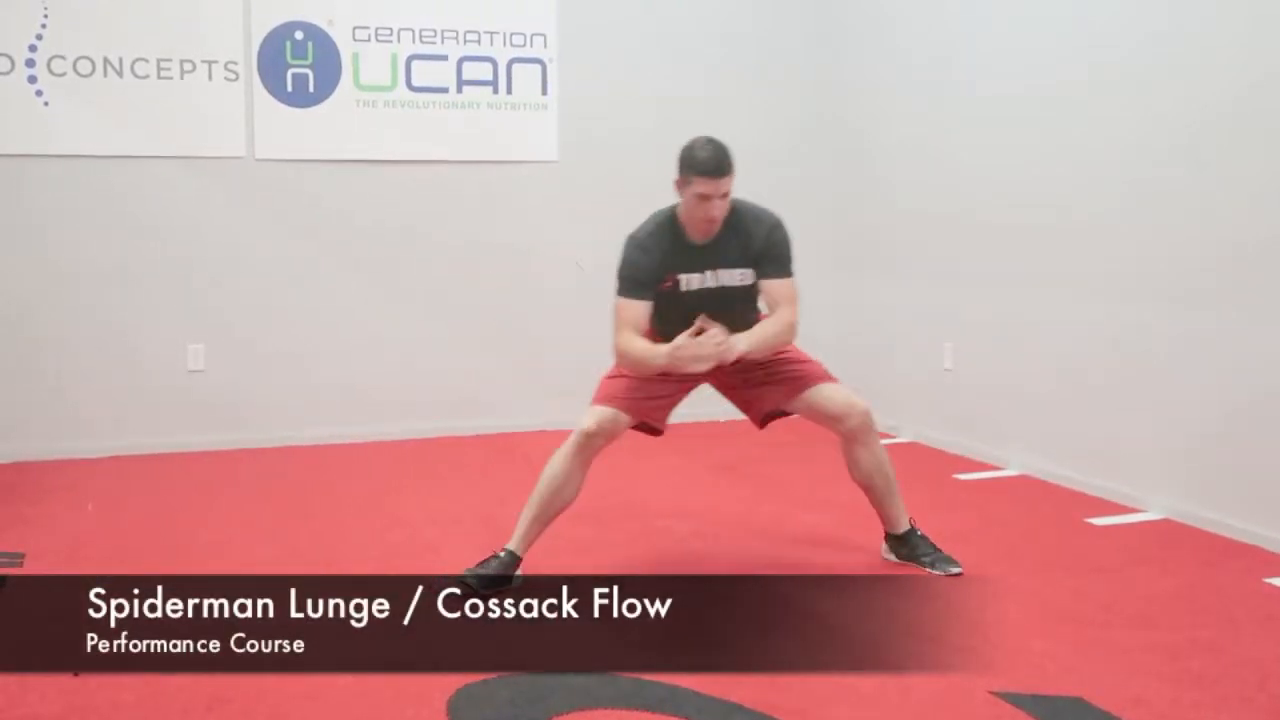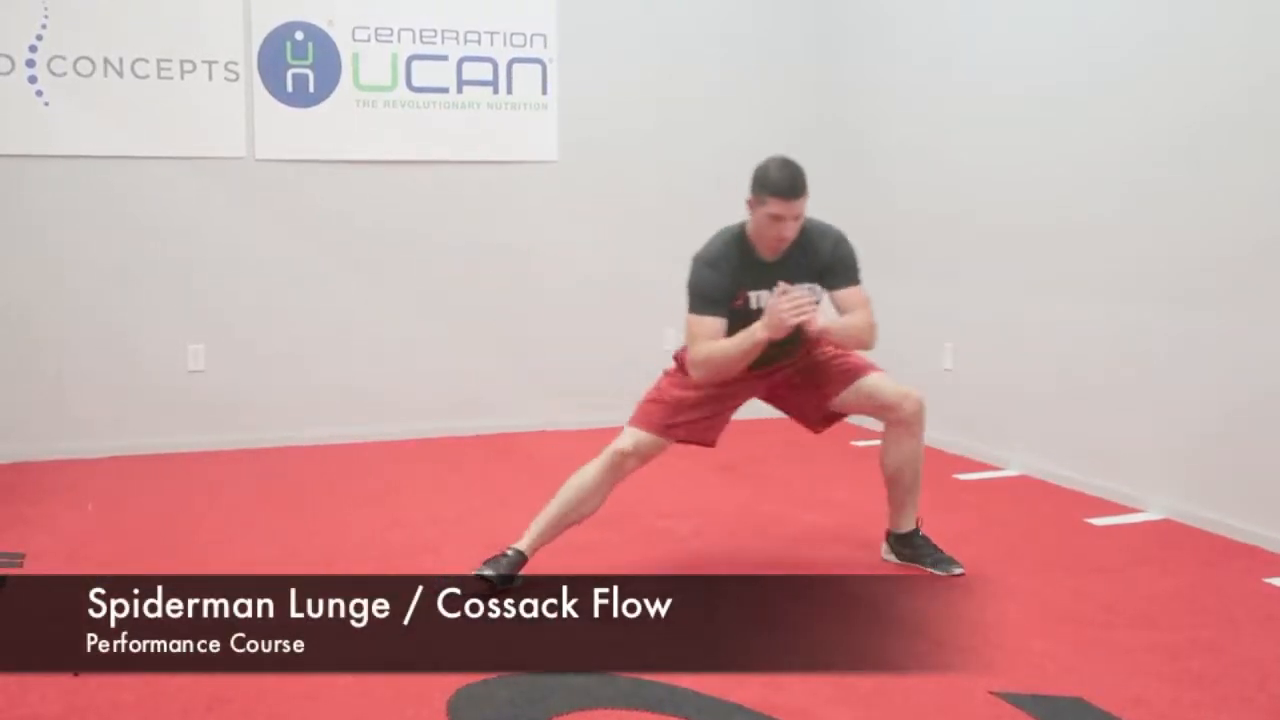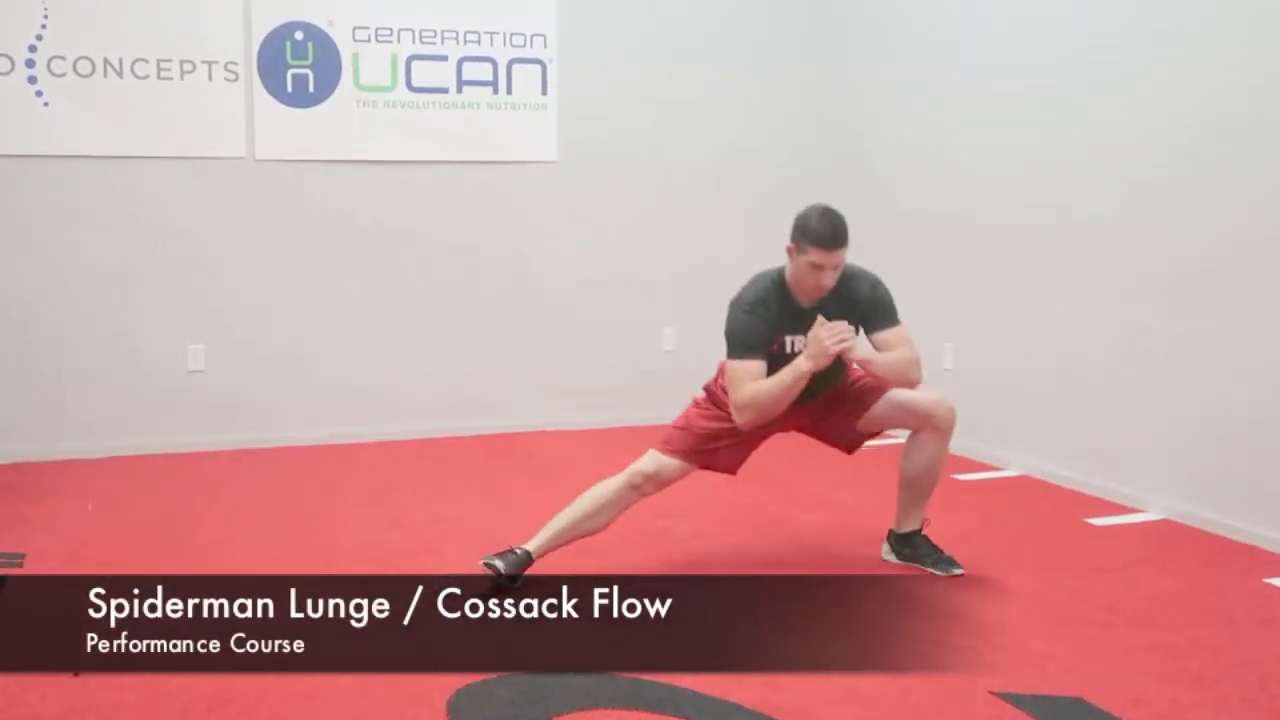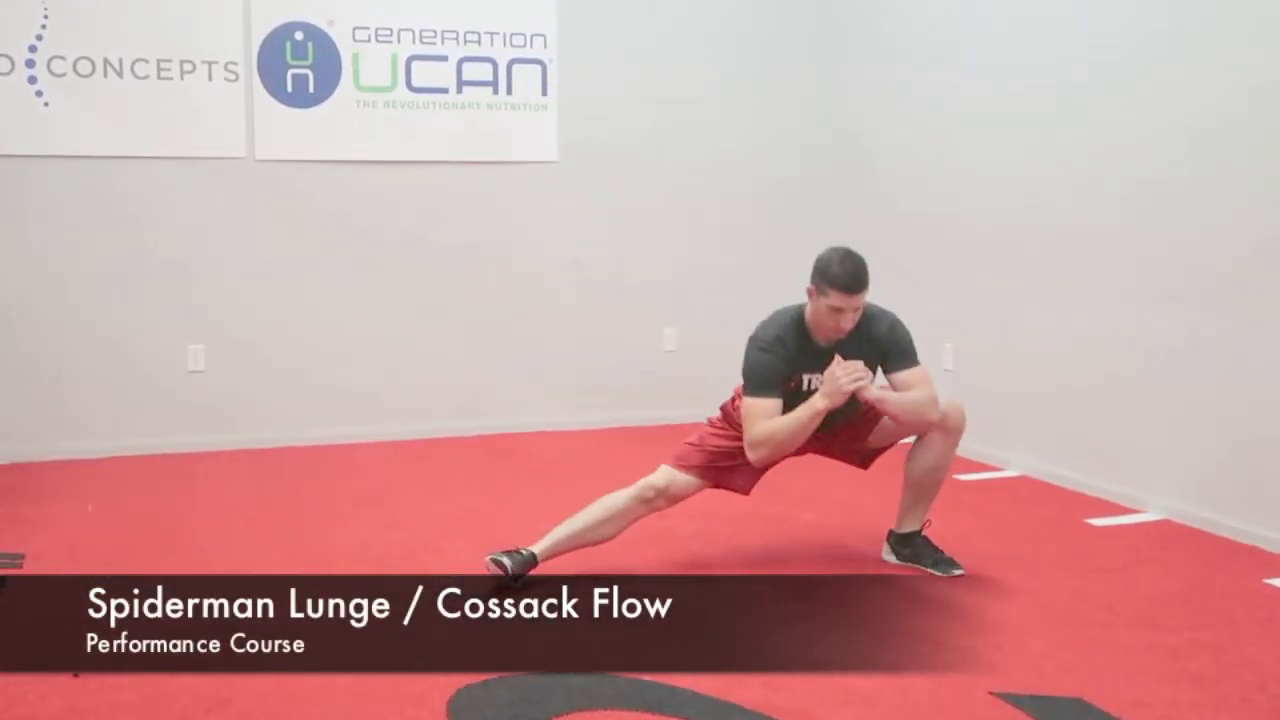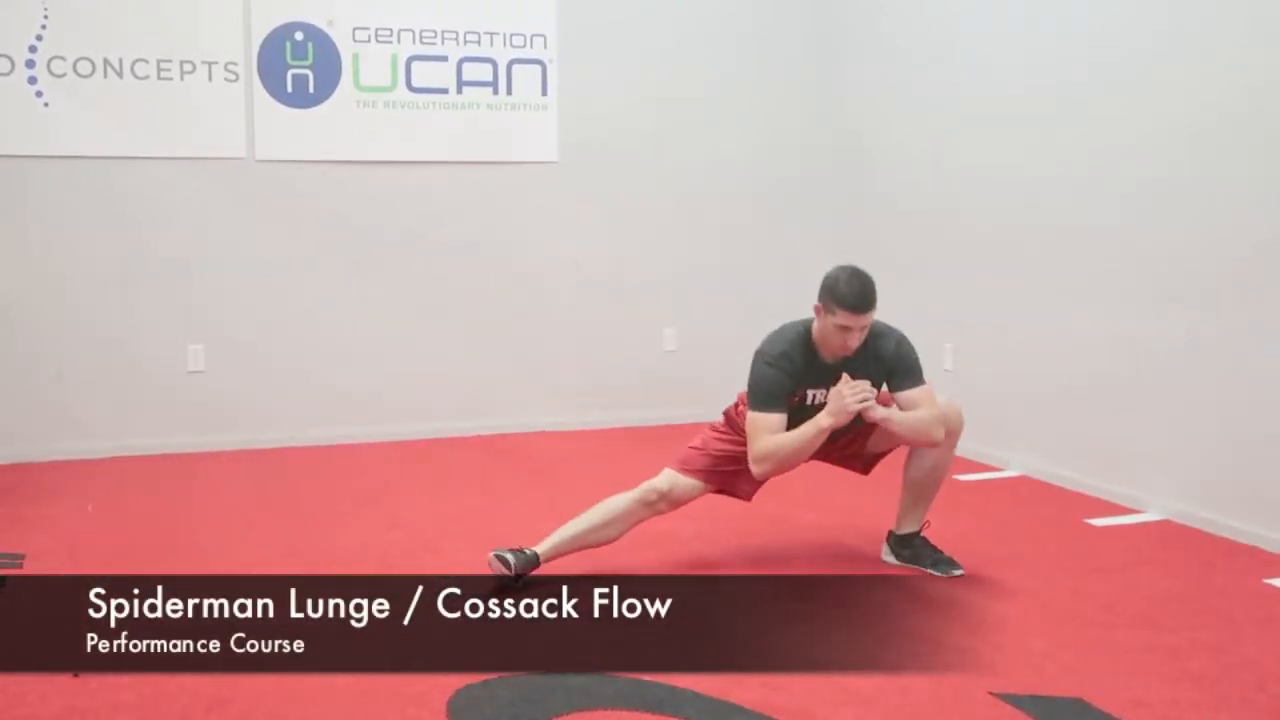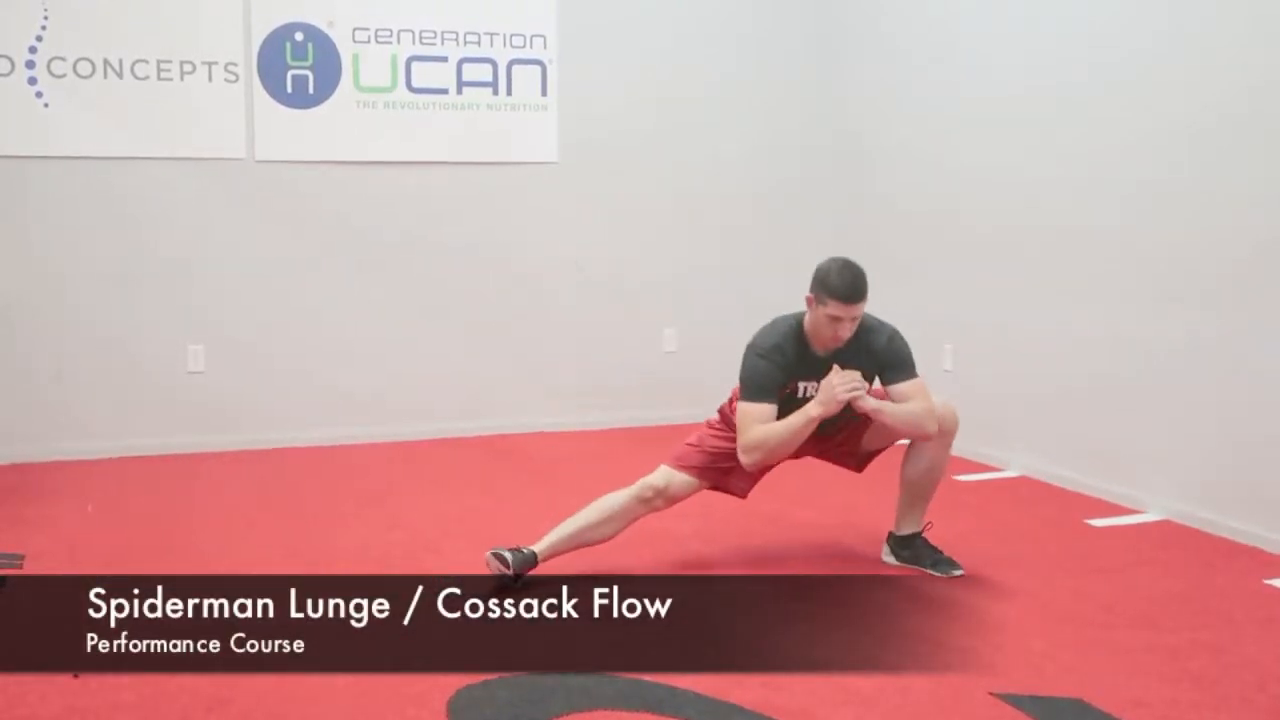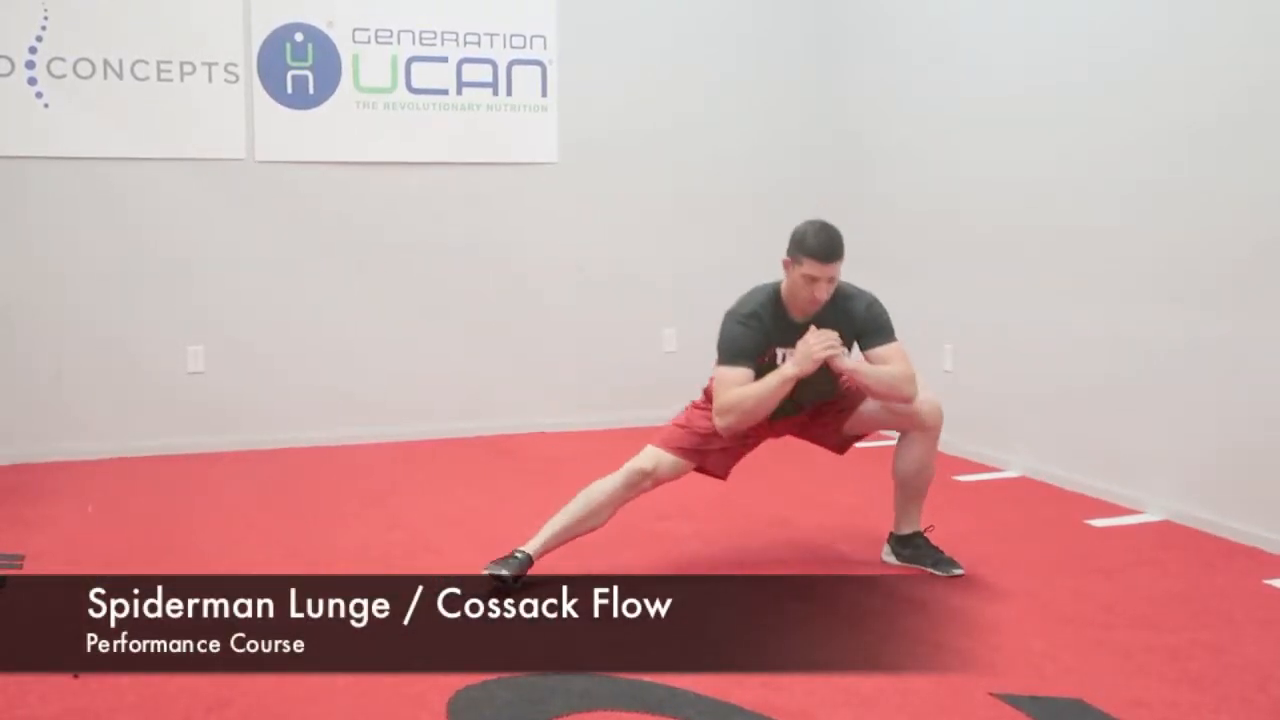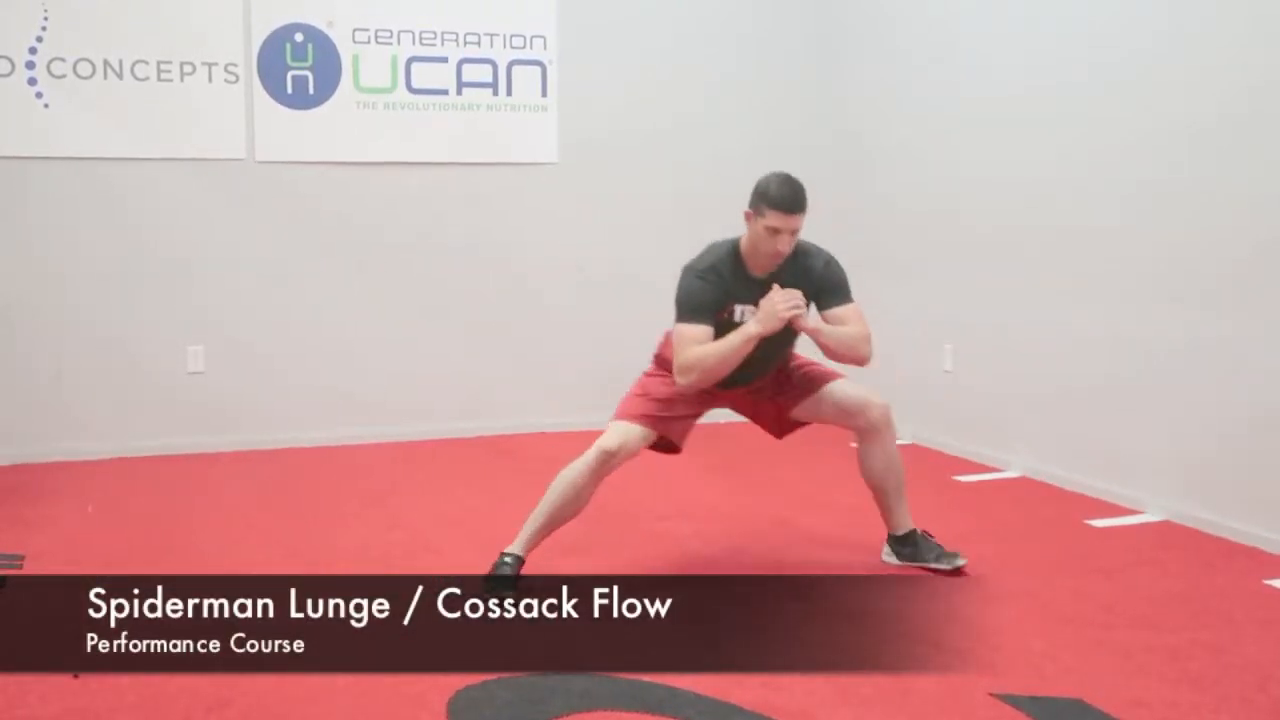
dt=0.2s
person 1, frame 1
left shoulder: (762, 230)
right shoulder: (645, 244)
left elbow: (784, 321)
right elbow: (627, 343)
left wrist: (738, 344)
right wrist: (672, 357)
left hip: (749, 344)
right hip: (664, 349)
left knee: (854, 415)
right knee: (589, 433)
left ankle: (902, 536)
right ankle: (512, 557)
person 1, frame 2
left shoulder: (829, 246)
right shoulder: (715, 261)
left elbow: (863, 331)
right elbow: (700, 365)
left wrist: (817, 322)
right wrist: (766, 328)
left hip: (800, 356)
right hip: (717, 363)
left knee: (906, 406)
right knee: (624, 452)
left ankle: (904, 536)
right ankle: (519, 554)
person 1, frame 3
left shoulder: (864, 290)
right shoulder: (754, 305)
left elbow: (909, 371)
right elbow: (745, 411)
left wrist: (860, 353)
right wrist: (808, 361)
left hip: (830, 391)
right hip: (747, 400)
left knee: (937, 413)
right knee: (644, 475)
left ankle: (905, 538)
right ankle: (524, 554)
person 1, frame 4
left shoulder: (883, 329)
right shoulder: (772, 342)
left elbow: (926, 407)
right elbow: (758, 447)
left wrist: (873, 392)
right wrist: (821, 399)
left hip: (841, 418)
right hip: (762, 424)
left knee: (947, 419)
right knee: (656, 490)
left ankle: (906, 538)
right ankle: (530, 556)
person 1, frame 5
left shoulder: (889, 347)
right shoulder: (778, 355)
left elbow: (932, 430)
right elbow: (762, 462)
left wrist: (878, 411)
right wrist: (827, 418)
left hip: (844, 425)
right hip: (763, 433)
left knee: (949, 419)
right knee: (659, 493)
left ankle: (905, 538)
right ankle: (532, 556)
person 1, frame 6
left shoulder: (881, 341)
right shoulder: (770, 348)
left elbow: (925, 421)
right elbow: (751, 452)
left wrist: (870, 403)
right wrist: (818, 407)
left hip: (839, 422)
right hip: (759, 426)
left knee: (943, 421)
right knee: (655, 490)
left ankle: (905, 540)
right ankle: (530, 555)
person 1, frame 7
left shoulder: (860, 307)
right shoulder: (748, 316)
left elbow: (905, 387)
right elbow: (726, 416)
left wrist: (846, 362)
right wrist: (794, 366)
left hip: (819, 401)
right hip: (740, 404)
left knee: (925, 413)
right knee: (643, 471)
left ankle: (905, 538)
right ankle: (525, 555)
person 1, frame 8
left shoulder: (818, 266)
right shoulder: (706, 272)
left elbow: (861, 352)
right elbow: (689, 372)
left wrist: (806, 323)
right wrist: (755, 327)
left hip: (771, 371)
right hip: (686, 371)
left knee: (872, 412)
right knee: (610, 450)
left ankle: (902, 538)
right ankle: (514, 554)
